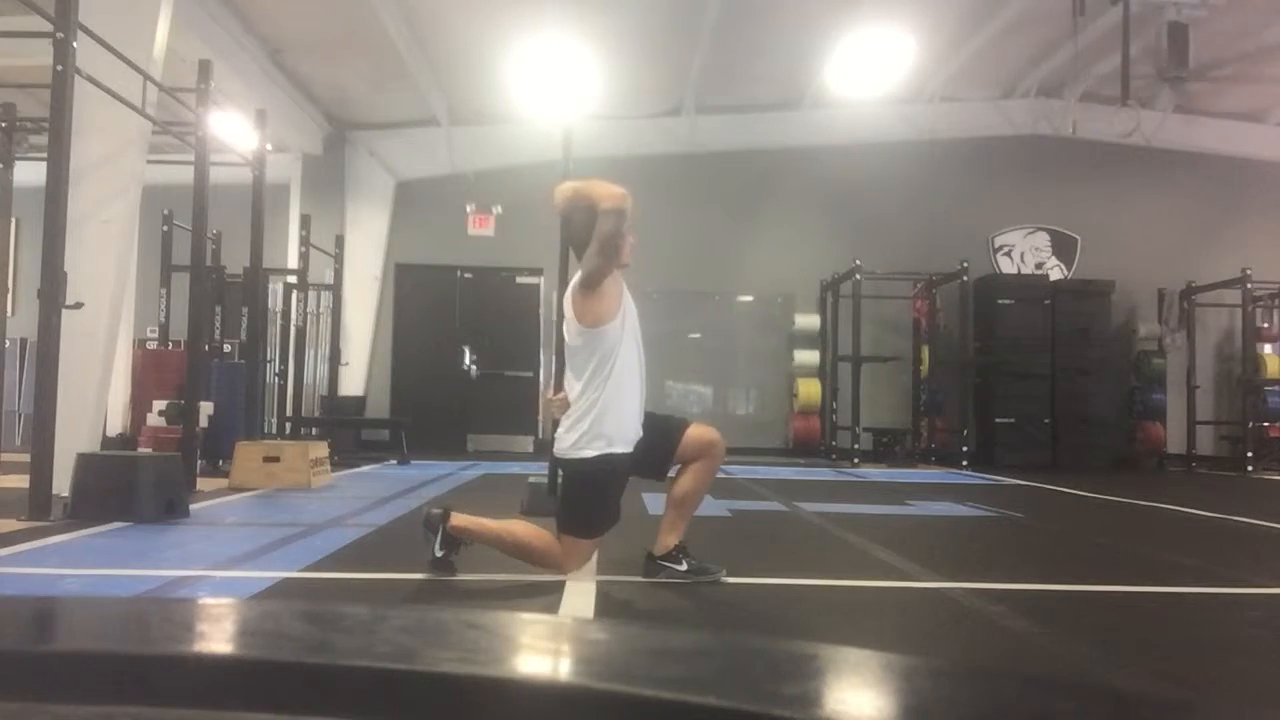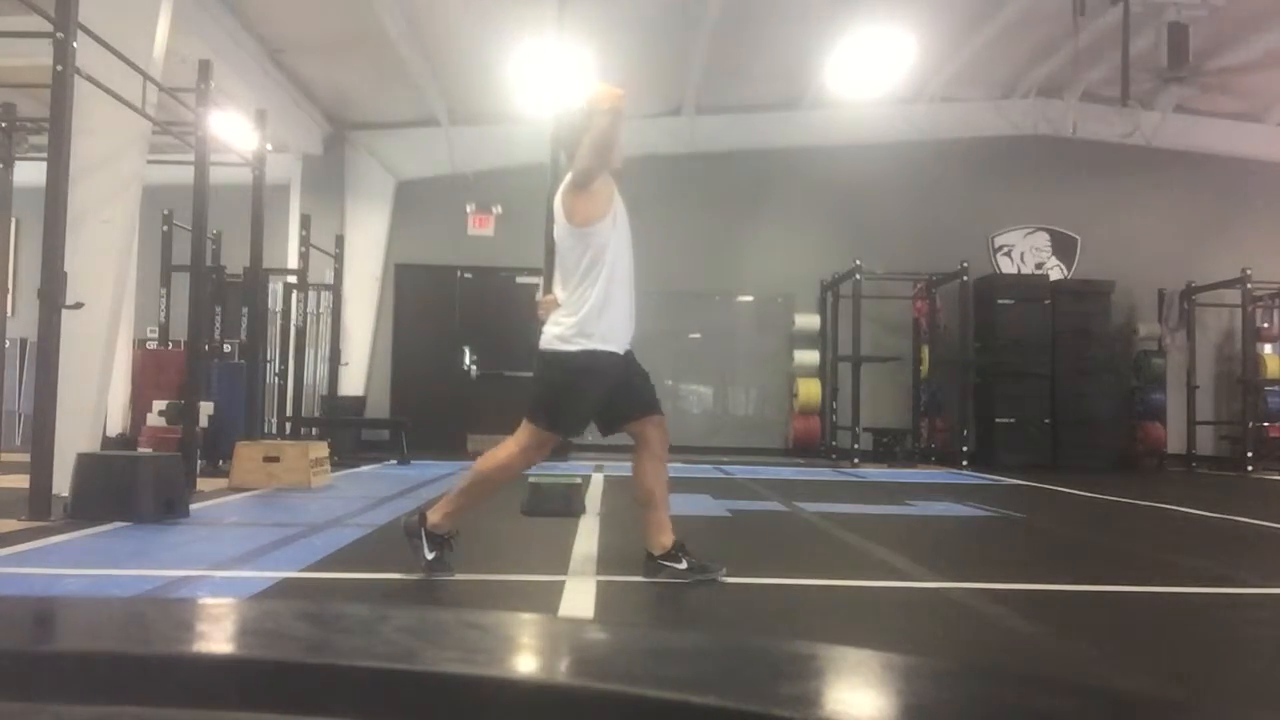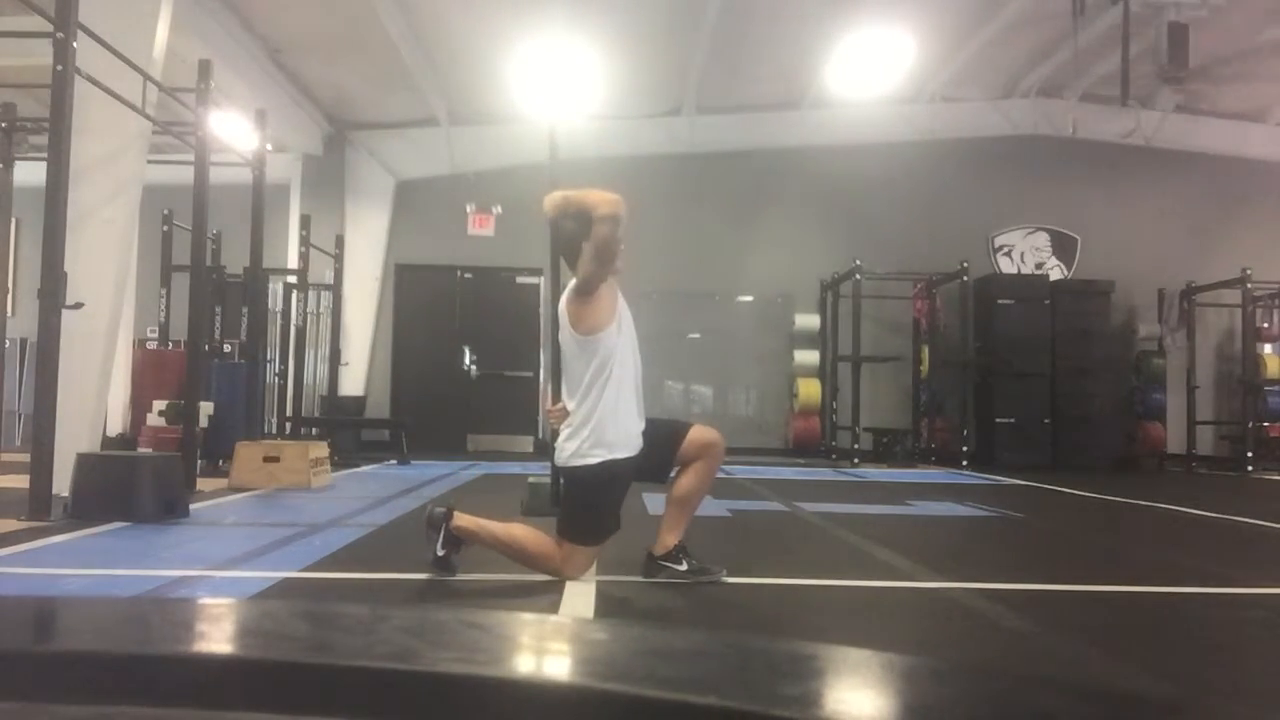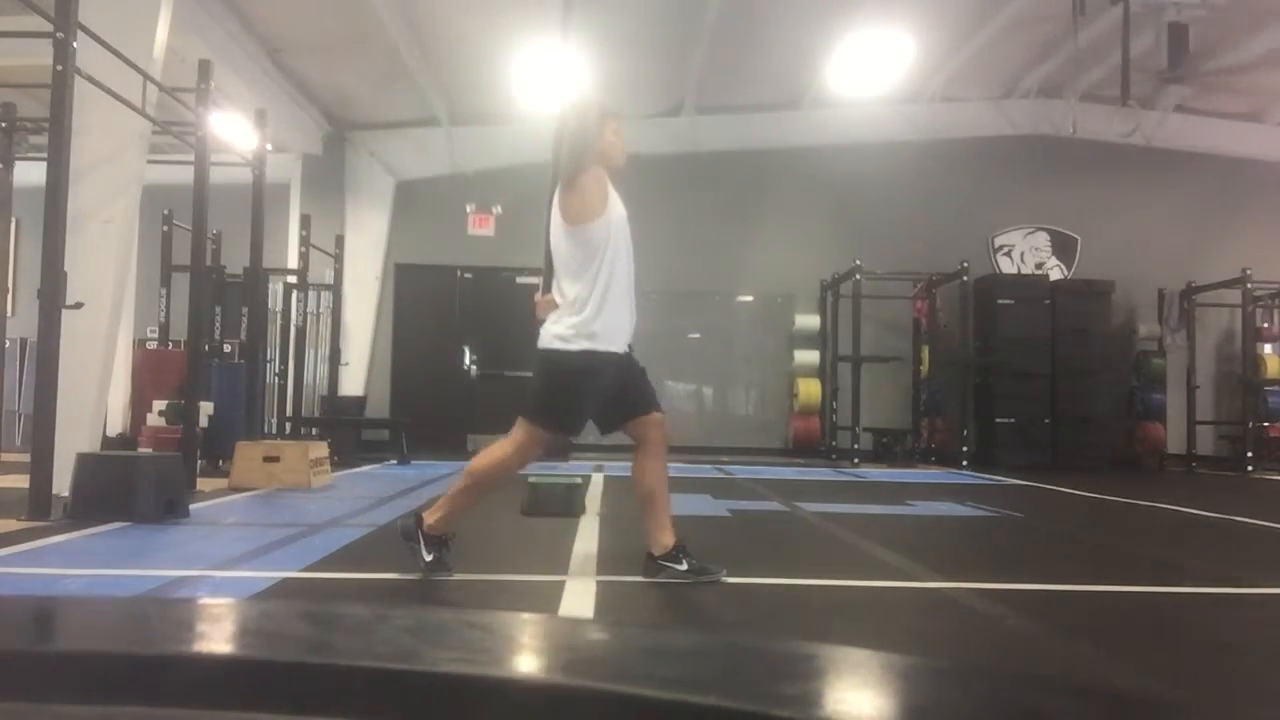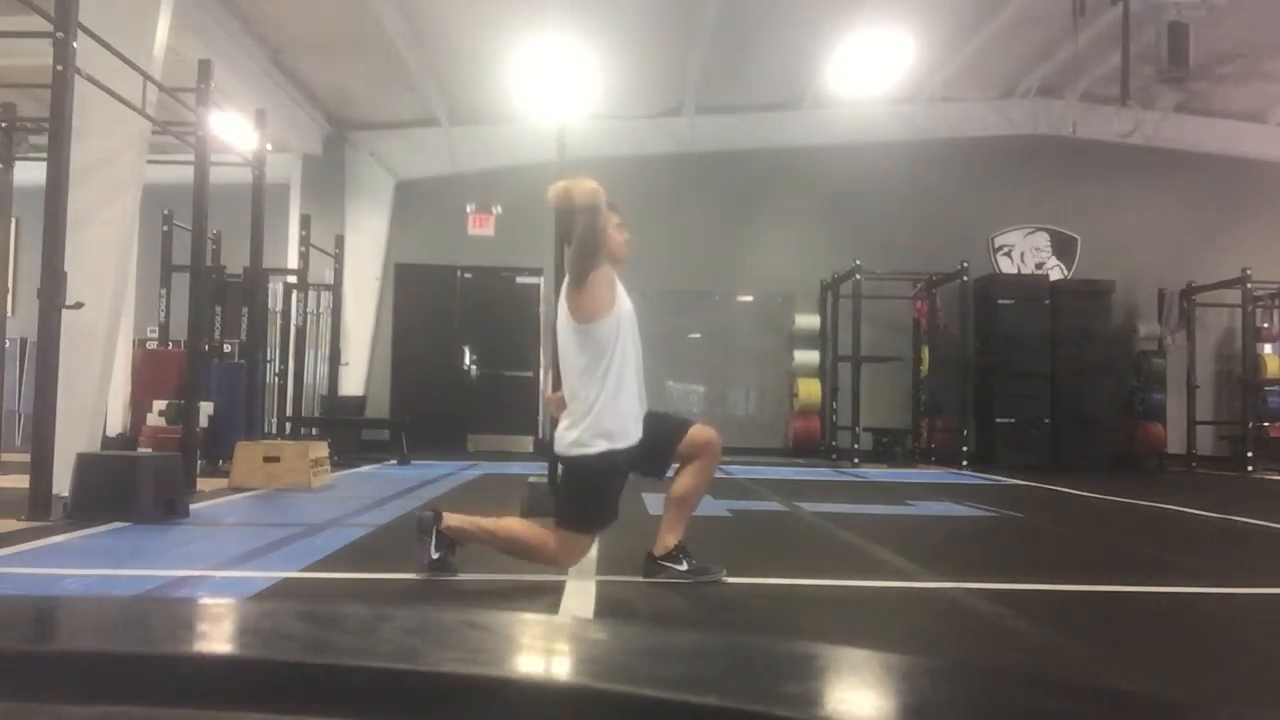
dt=1s
person 1, frame 1
left shoulder: (602, 288)
right shoulder: (595, 284)
right elbow: (615, 202)
right wrist: (574, 194)
left hip: (617, 432)
right hip: (596, 445)
left knee: (709, 445)
right knee: (568, 557)
left ankle: (666, 553)
right ankle: (451, 524)
person 1, frame 2
left shoulder: (594, 190)
right shoulder: (585, 183)
right elbow: (610, 102)
left hip: (606, 347)
right hip: (579, 349)
left knee: (652, 434)
right knee: (529, 446)
left ankle: (664, 552)
right ankle: (433, 523)
person 1, frame 3
left shoulder: (594, 295)
right shoulder: (588, 292)
right elbow: (609, 209)
right wrist: (563, 203)
left hip: (619, 439)
right hip: (598, 453)
left knee: (709, 445)
right knee: (568, 564)
left ankle: (665, 553)
right ankle: (455, 524)
person 1, frame 4
left shoulder: (593, 190)
right shoulder: (584, 182)
right elbow: (579, 122)
left hip: (606, 347)
right hip: (578, 349)
left knee: (653, 434)
right knee: (524, 446)
left ankle: (664, 554)
right ankle: (429, 525)
person 1, frame 5
left shoulder: (597, 285)
right shoulder: (589, 283)
right elbow: (589, 218)
right wrist: (591, 204)
left hip: (620, 427)
right hip: (597, 442)
left knee: (706, 444)
right knee: (562, 551)
left ankle: (665, 555)
right ankle: (445, 525)
